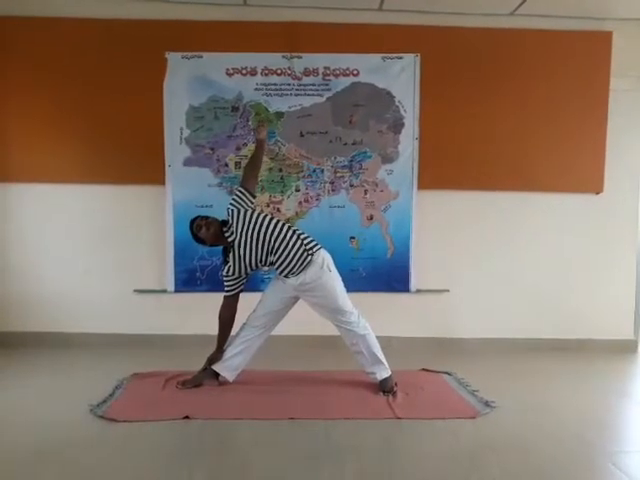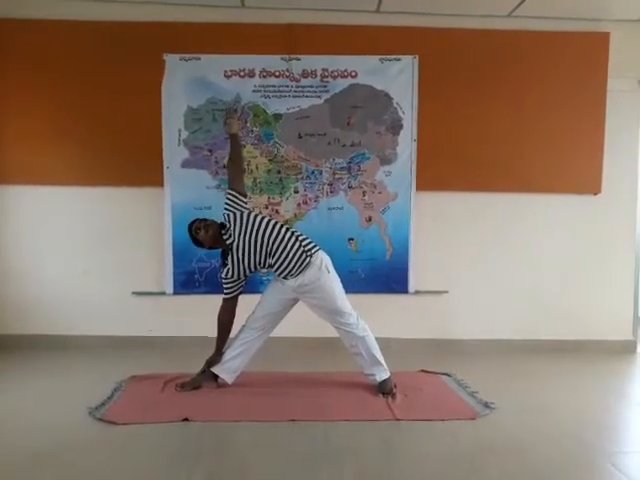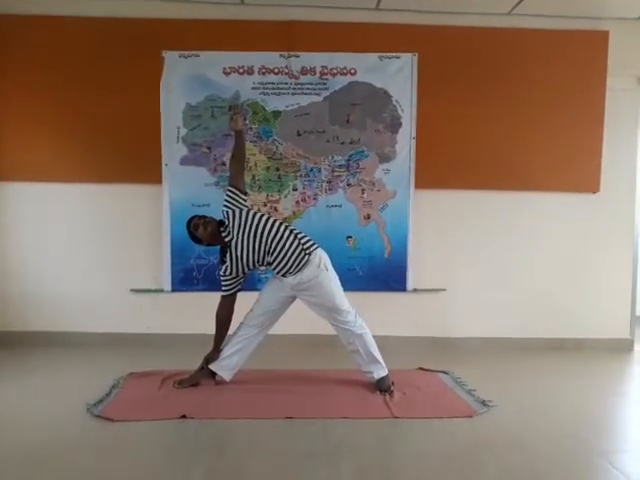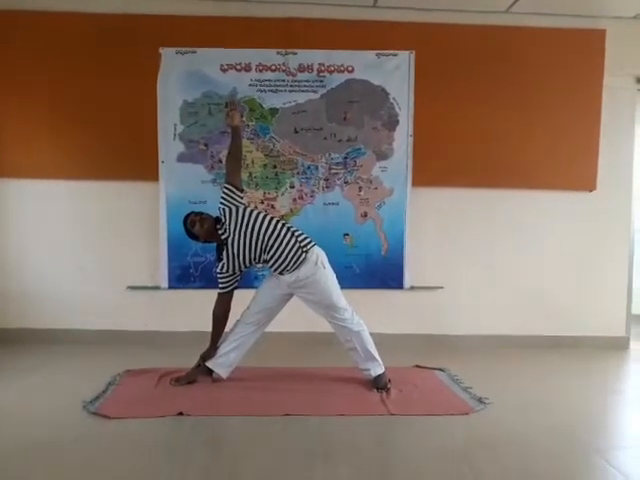
dt=0.4s
person 1, frame 1
left shoulder: (237, 212)
right shoulder: (231, 265)
left elbow: (250, 176)
right elbow: (228, 307)
left wrist: (260, 143)
right wrist: (219, 350)
left hip: (314, 265)
right hip: (288, 280)
left knee: (350, 321)
right knee: (255, 325)
left ankle: (383, 375)
right ankle: (216, 371)
person 1, frame 2
left shoulder: (233, 214)
right shoulder: (230, 266)
left elbow: (235, 173)
right elbow: (227, 308)
left wrist: (234, 136)
right wrist: (217, 353)
left hip: (313, 266)
right hip: (287, 281)
left knee: (348, 322)
right knee: (255, 326)
left ankle: (382, 377)
right ankle: (215, 373)
person 1, frame 3
left shoulder: (232, 212)
right shoulder: (229, 263)
left elbow: (237, 170)
right elbow: (226, 305)
left wrist: (239, 133)
right wrist: (215, 350)
left hip: (311, 264)
right hip: (285, 278)
left knee: (346, 319)
right knee: (253, 323)
left ankle: (380, 373)
right ankle: (213, 370)
person 1, frame 4
left shoulder: (229, 209)
right shoulder: (225, 260)
left elbow: (234, 166)
right elbow: (223, 303)
left wrist: (236, 129)
right wrist: (211, 348)
left hip: (308, 261)
right hip: (282, 276)
left knee: (343, 317)
right knee: (249, 321)
left ankle: (377, 371)
right ankle: (210, 368)
